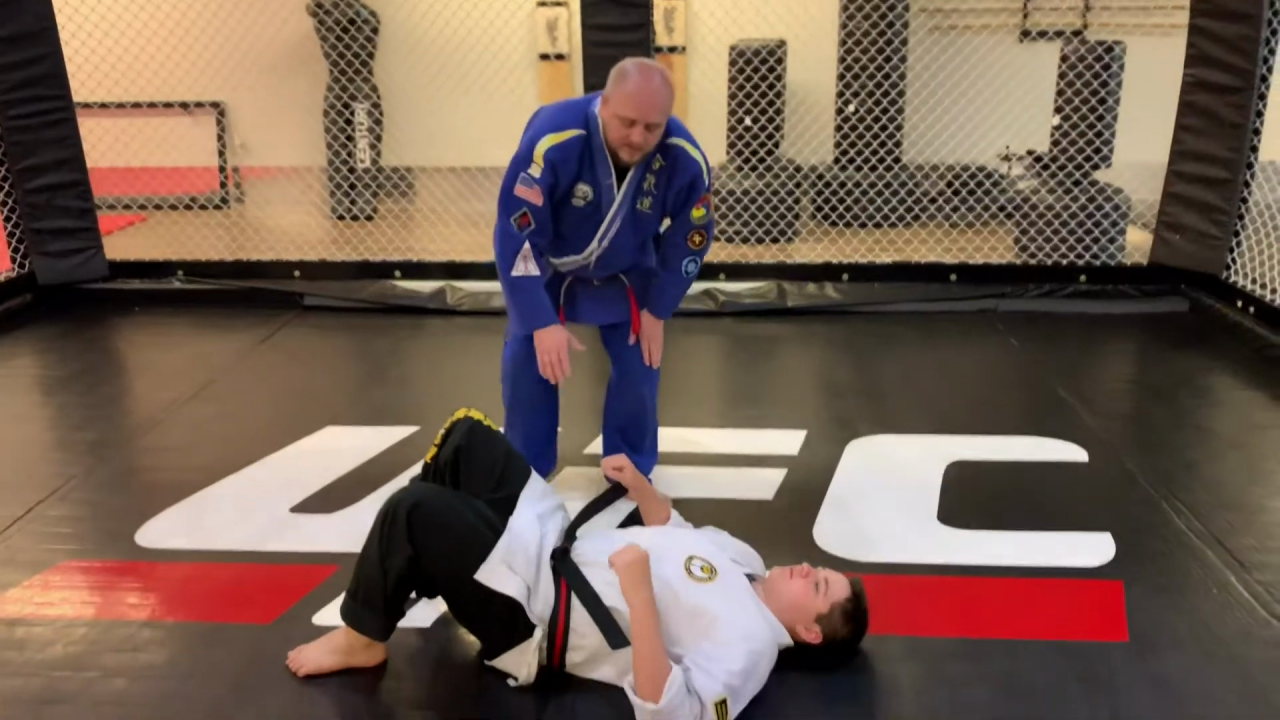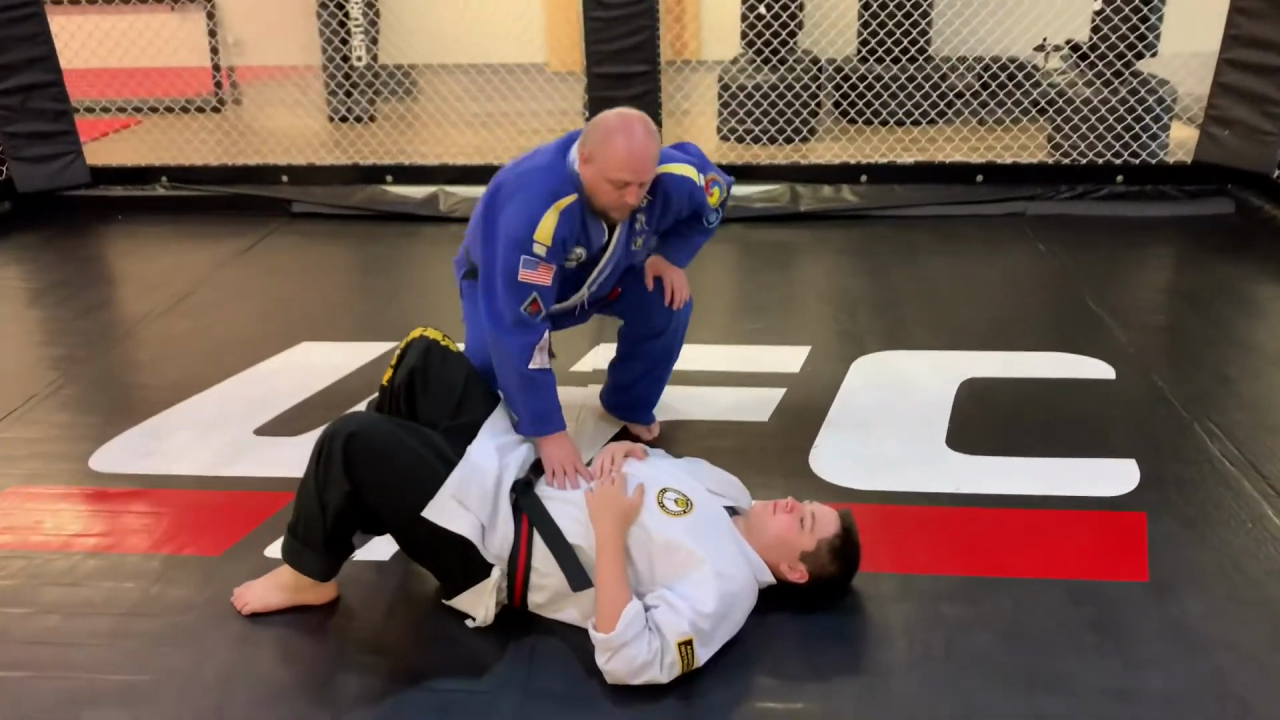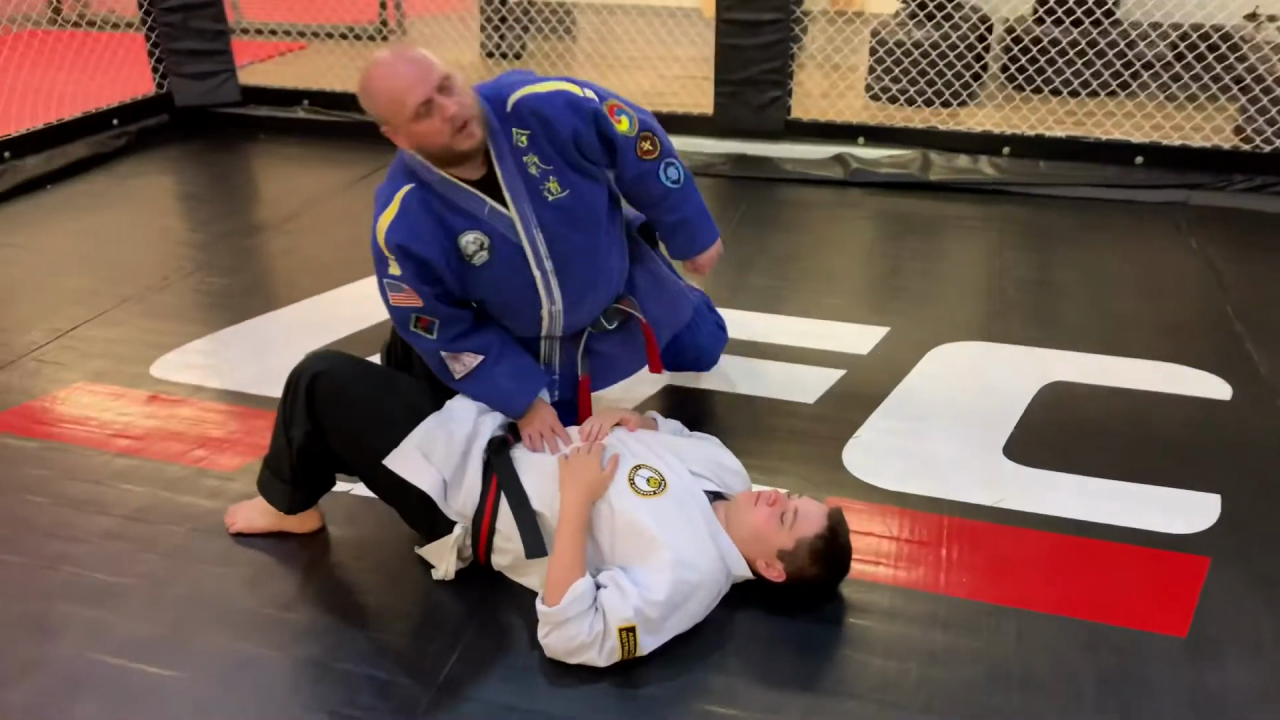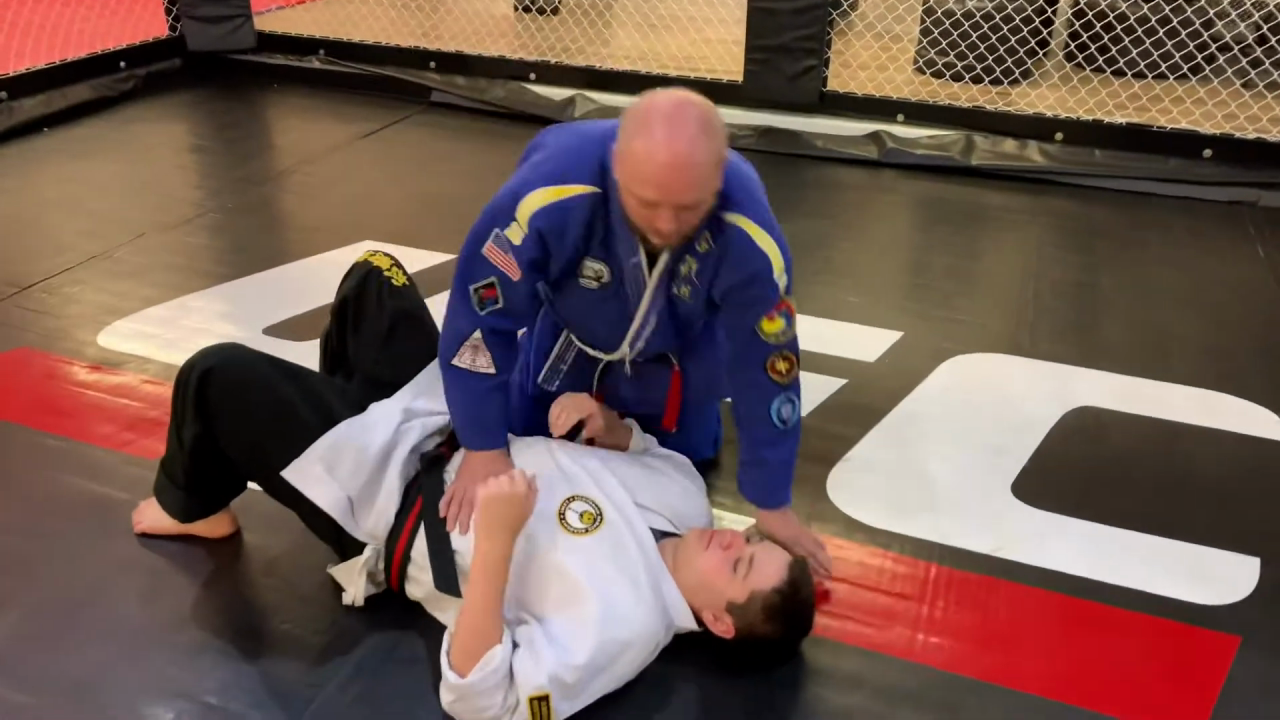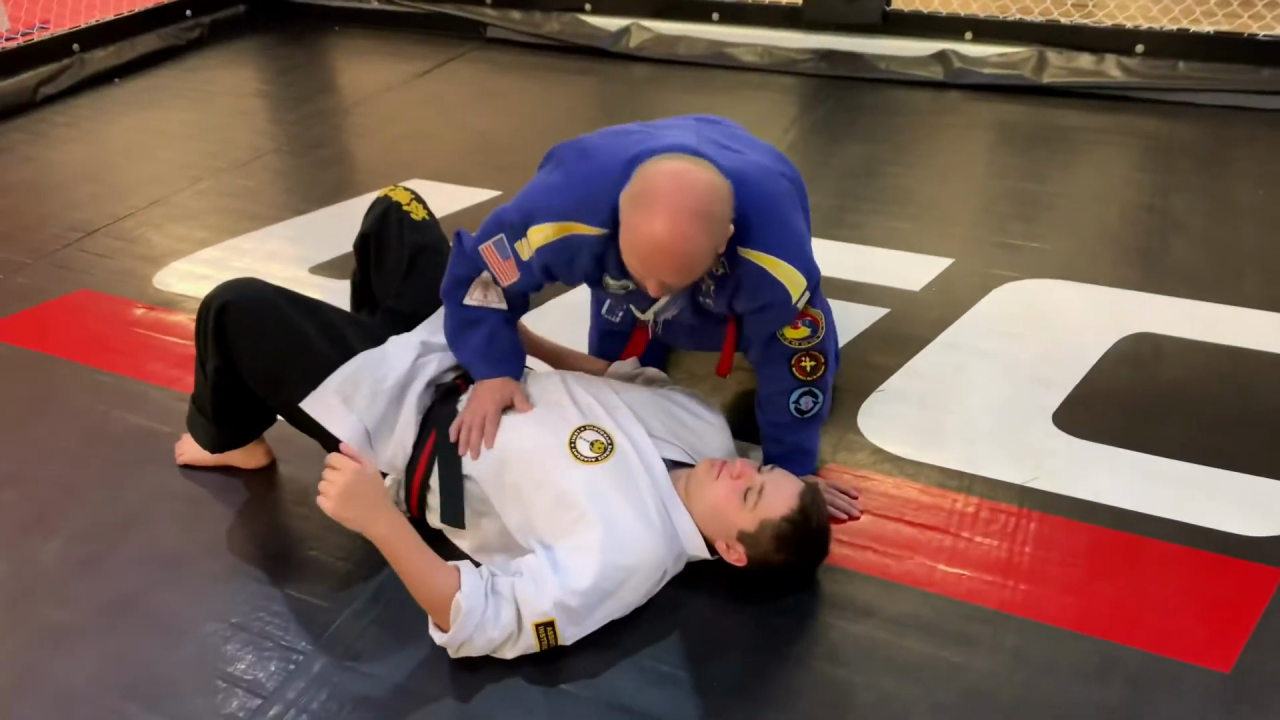
dt=1s
person 1, frame 1
left shoulder: (749, 644)
right shoulder: (745, 562)
right elbow: (676, 537)
left wrist: (640, 596)
right wrist: (641, 489)
left hip: (531, 617)
right hip: (558, 543)
left knee: (411, 513)
right knee: (468, 434)
left ankle: (361, 640)
right ankle: (403, 570)
person 1, frame 2
left shoulder: (725, 586)
right shoulder: (730, 494)
left elbow: (627, 661)
right elbow: (659, 472)
left wrist: (609, 530)
right wrist: (627, 450)
left hip: (489, 546)
right hip: (519, 468)
left knee: (350, 442)
right knee: (425, 355)
left ankle: (309, 575)
right ankle: (368, 495)
person 1, frame 3
left shoulder: (689, 572)
right shoulder: (726, 472)
left elbow: (570, 637)
right elbow: (668, 434)
left wrist: (575, 501)
right wrist: (631, 419)
left hip: (467, 495)
right hip: (509, 426)
left knee: (321, 381)
left ankle: (287, 507)
right ankle: (395, 405)
person 1, frame 4
left shoulder: (622, 626)
right shoulder: (683, 497)
right elbow: (635, 447)
left wrist: (494, 538)
right wrist: (601, 413)
left hip: (388, 511)
right hip: (448, 436)
left knee: (217, 376)
right knee: (374, 276)
left ankle: (191, 509)
right ankle: (340, 412)
person 1, frame 5
left shoulder: (629, 552)
right shoulder: (705, 430)
left elbow: (475, 625)
left wrist: (378, 519)
right wrist: (528, 341)
left hip: (414, 436)
right hip: (470, 369)
left knee: (236, 309)
right knee: (396, 209)
left ankle: (228, 440)
right ankle: (371, 341)
person 2, frame 1
left shoulder: (685, 160)
right shoulder: (553, 139)
left elbow: (689, 241)
right elbow: (515, 234)
left wrist: (656, 310)
right wrist: (541, 322)
left hip: (626, 277)
right hip: (548, 271)
left knee: (638, 372)
right knee: (527, 366)
person 2, frame 2
left shoulder: (670, 176)
right shoulder: (532, 207)
left elbow: (714, 185)
right elbow: (517, 328)
left wrist: (672, 256)
right wrist: (549, 433)
right hip: (501, 274)
left knee: (666, 306)
right knee: (491, 356)
left ankle: (629, 404)
person 2, frame 3
left shoulder: (541, 107)
right shoulder: (403, 221)
left elbow: (641, 148)
right elbow: (443, 331)
left wrist: (693, 235)
right wrist: (522, 403)
left hip: (623, 280)
right hip: (534, 344)
left knee: (703, 348)
right knee: (548, 451)
person 2, frame 4
left shoulder: (746, 232)
right shoulder: (552, 195)
left elbow: (766, 364)
right elbow: (481, 311)
left wrist: (773, 499)
right wrist: (483, 446)
left hip: (677, 350)
right hip: (569, 337)
left knee: (691, 460)
person 2, frame 5
left shoulder: (775, 257)
right shoulder: (569, 202)
left elbow: (795, 367)
right elbow: (478, 266)
left wrist: (792, 472)
right wrist: (494, 371)
left hip: (748, 253)
left knee: (806, 368)
